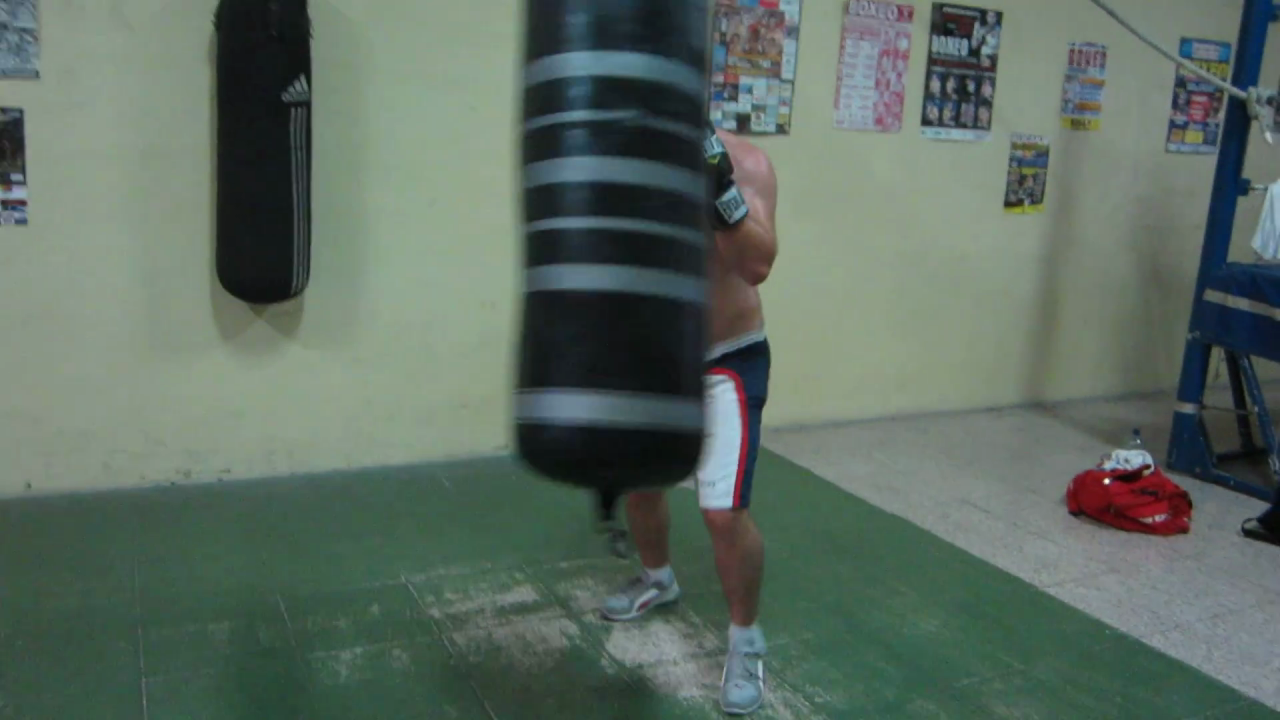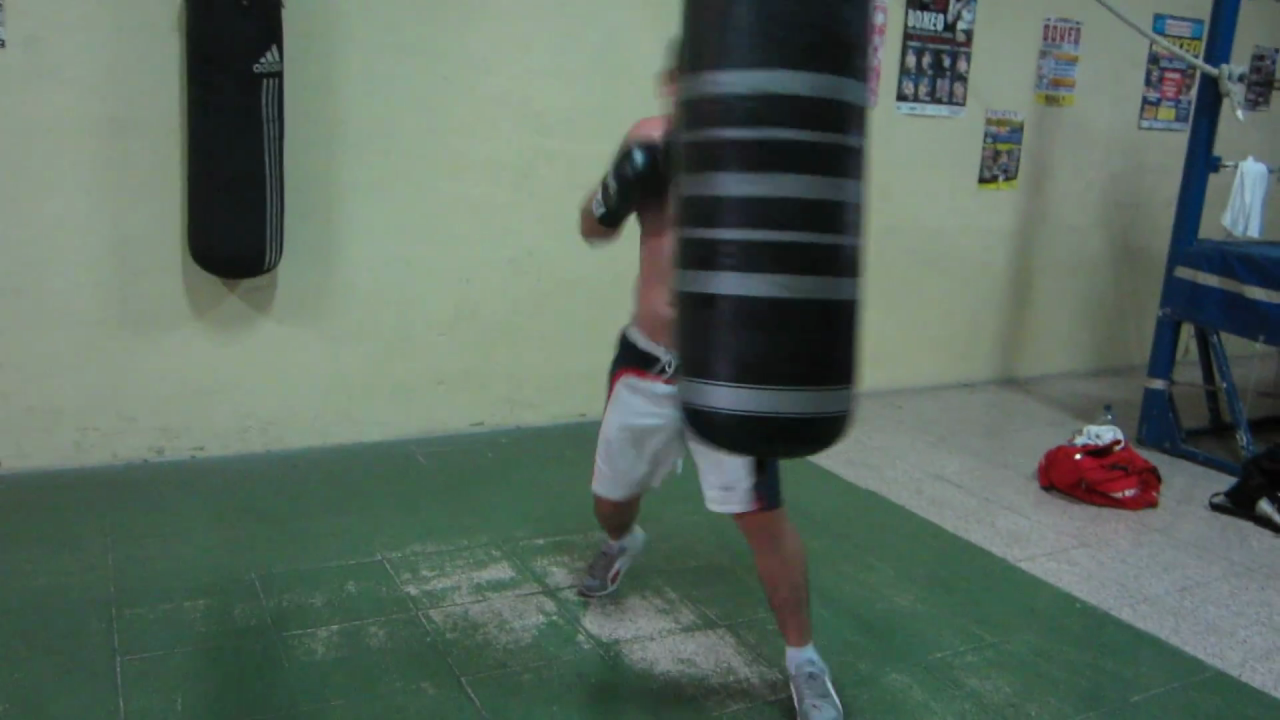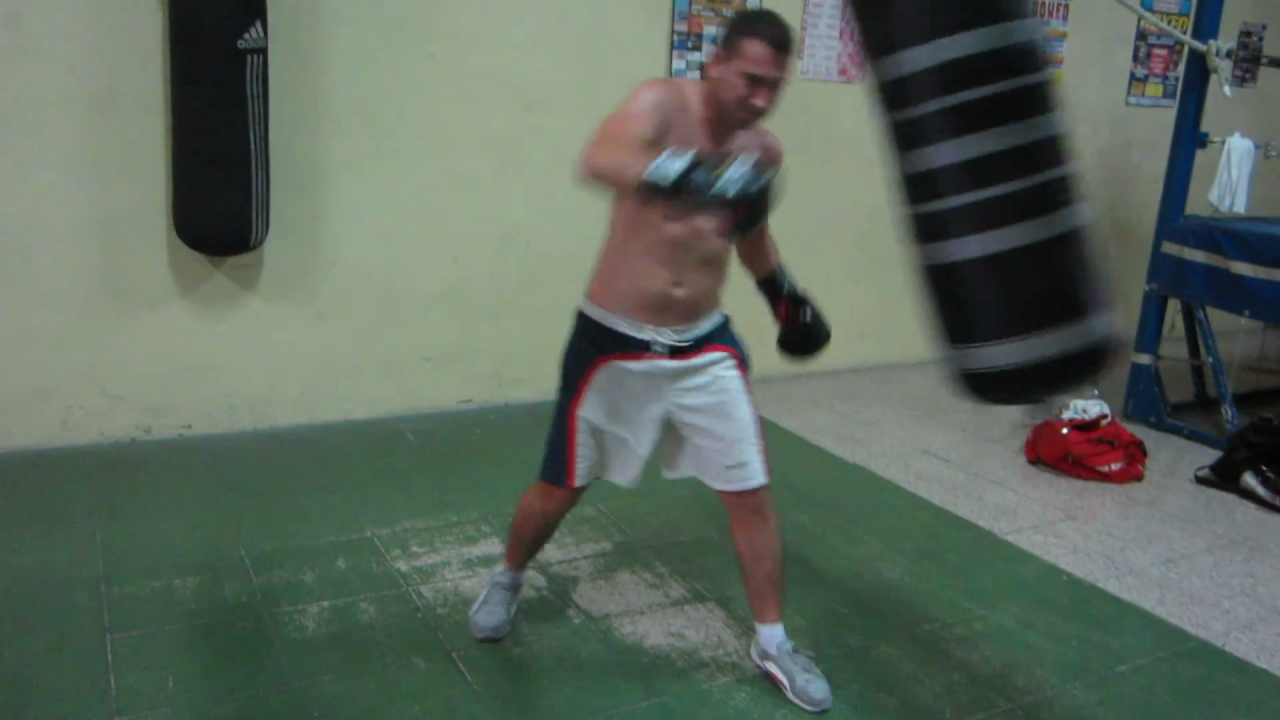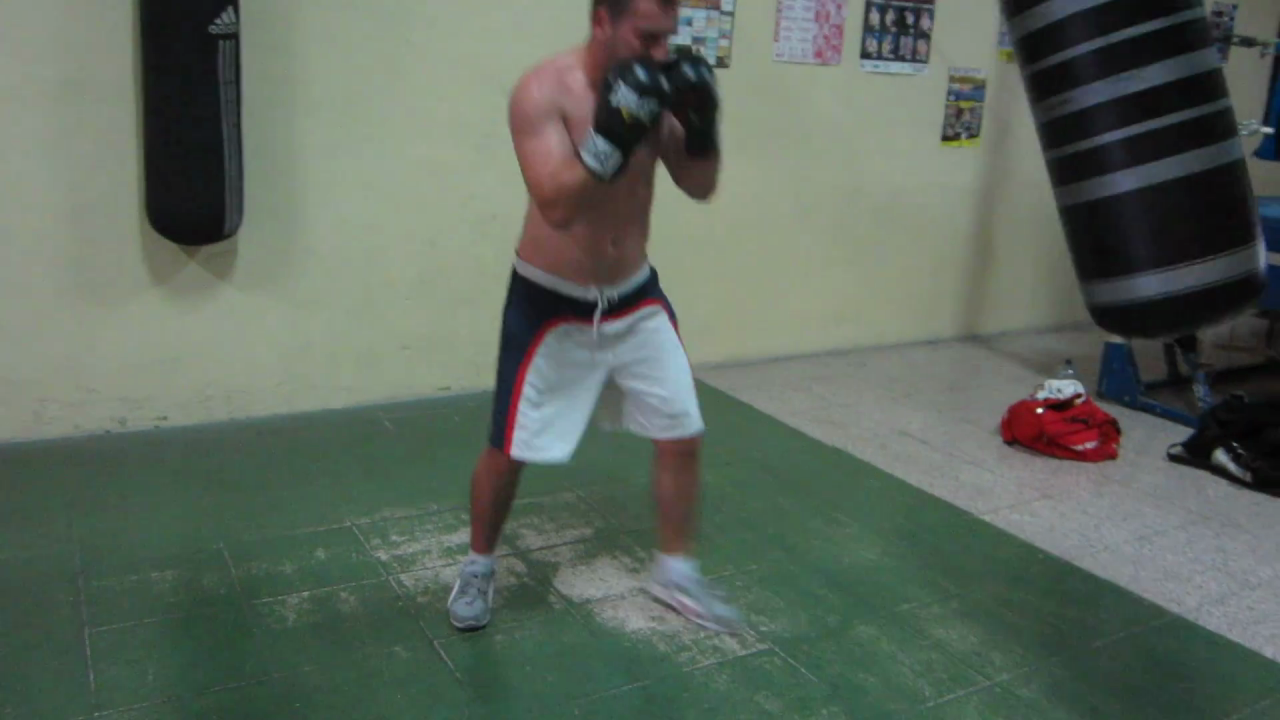
dt=0.3s
person 1, frame 1
left shoulder: (745, 161)
left elbow: (758, 265)
left wrist: (718, 187)
left hip: (729, 363)
left knee: (726, 513)
right knee: (636, 485)
left ankle: (745, 638)
right ankle: (656, 577)
person 1, frame 2
right shoulder: (648, 139)
right elbow: (593, 232)
right wrist: (612, 194)
right hip: (644, 360)
left knee: (758, 515)
right knee: (610, 492)
left ankle: (803, 659)
right ankle: (622, 544)
person 1, frame 3
left shoulder: (764, 148)
right shoulder: (660, 102)
right elbow: (605, 162)
left wrist: (783, 294)
right wrist: (701, 179)
left hip: (704, 346)
right hip: (612, 343)
left knee: (749, 495)
right knee: (559, 487)
left ankle: (772, 641)
right ankle: (507, 580)
person 1, frame 4
left shoulder: (654, 89)
right shoulder: (543, 90)
left elbow: (700, 188)
right elbow: (555, 210)
left wrist: (701, 115)
right wrist: (612, 129)
left hip: (633, 297)
right hip: (549, 299)
left knee: (682, 439)
right knee: (510, 455)
left ankle: (674, 571)
right ankle: (479, 566)
